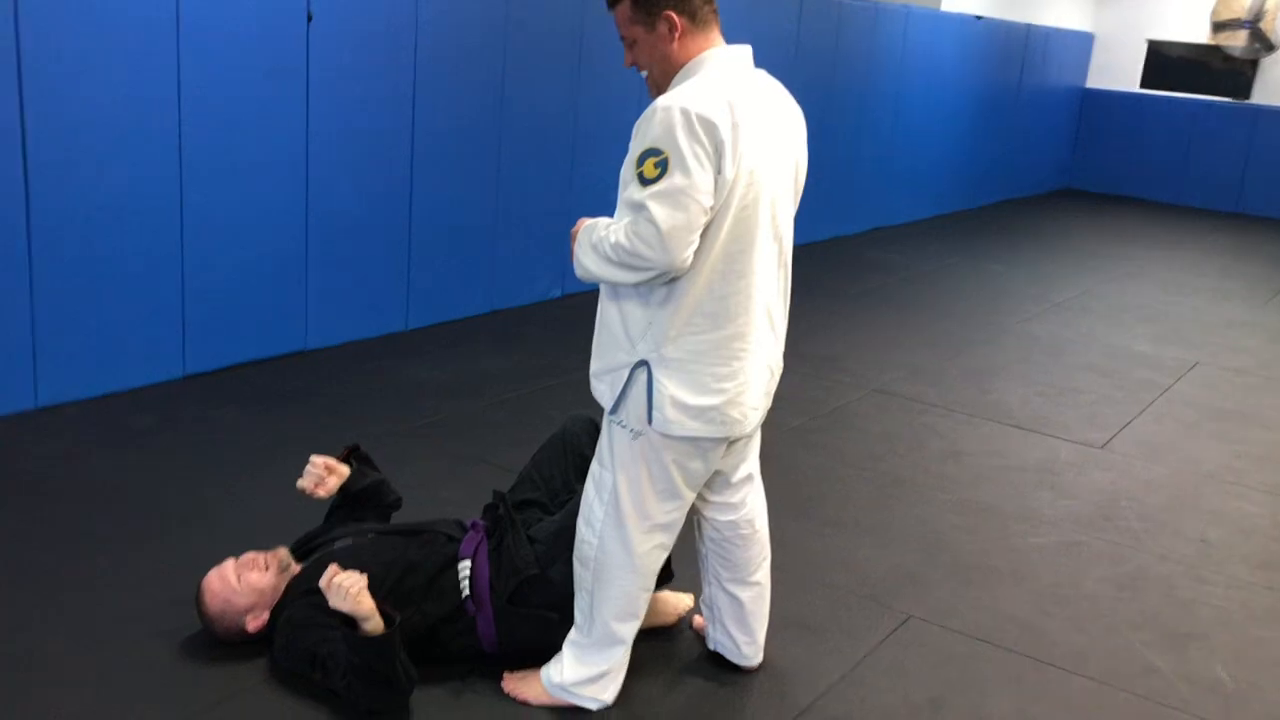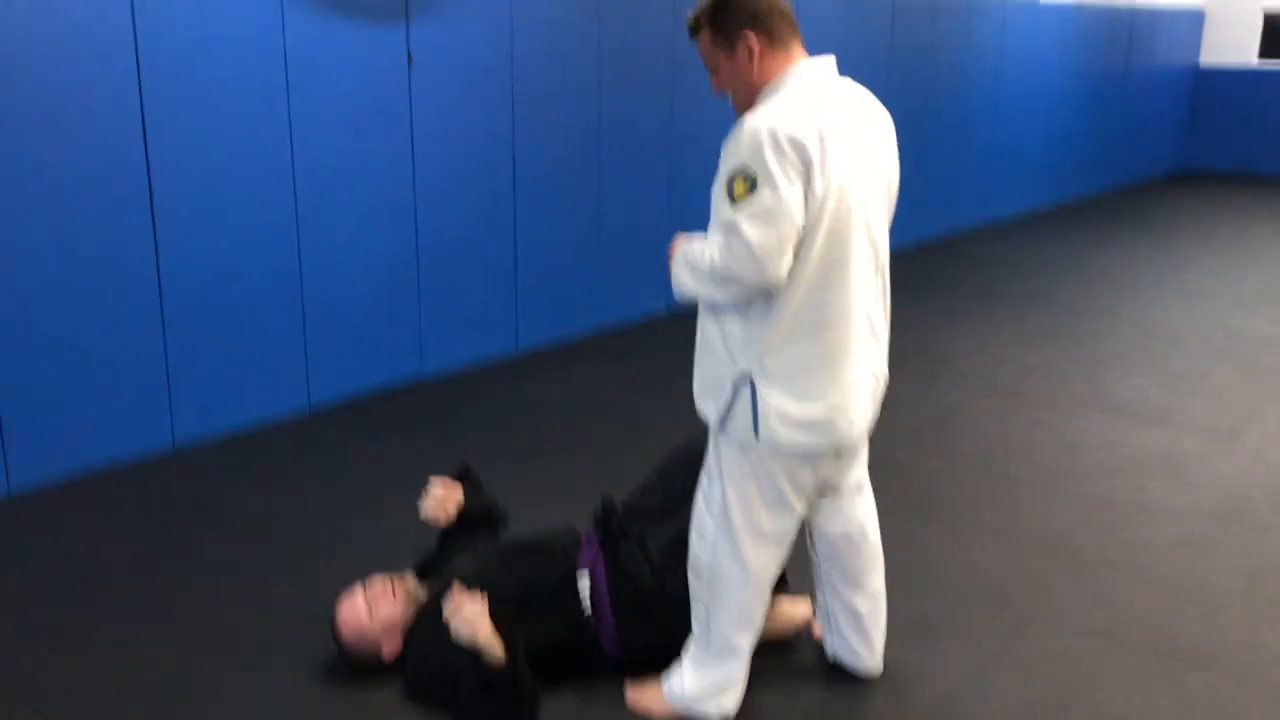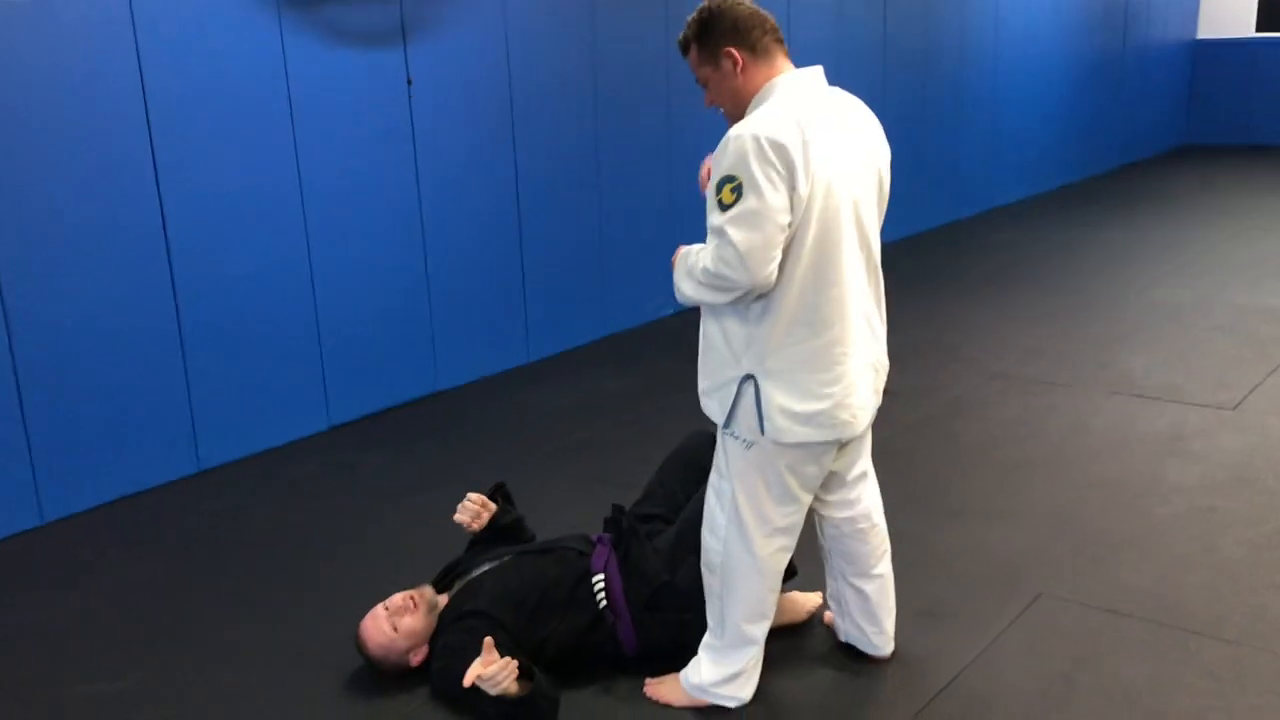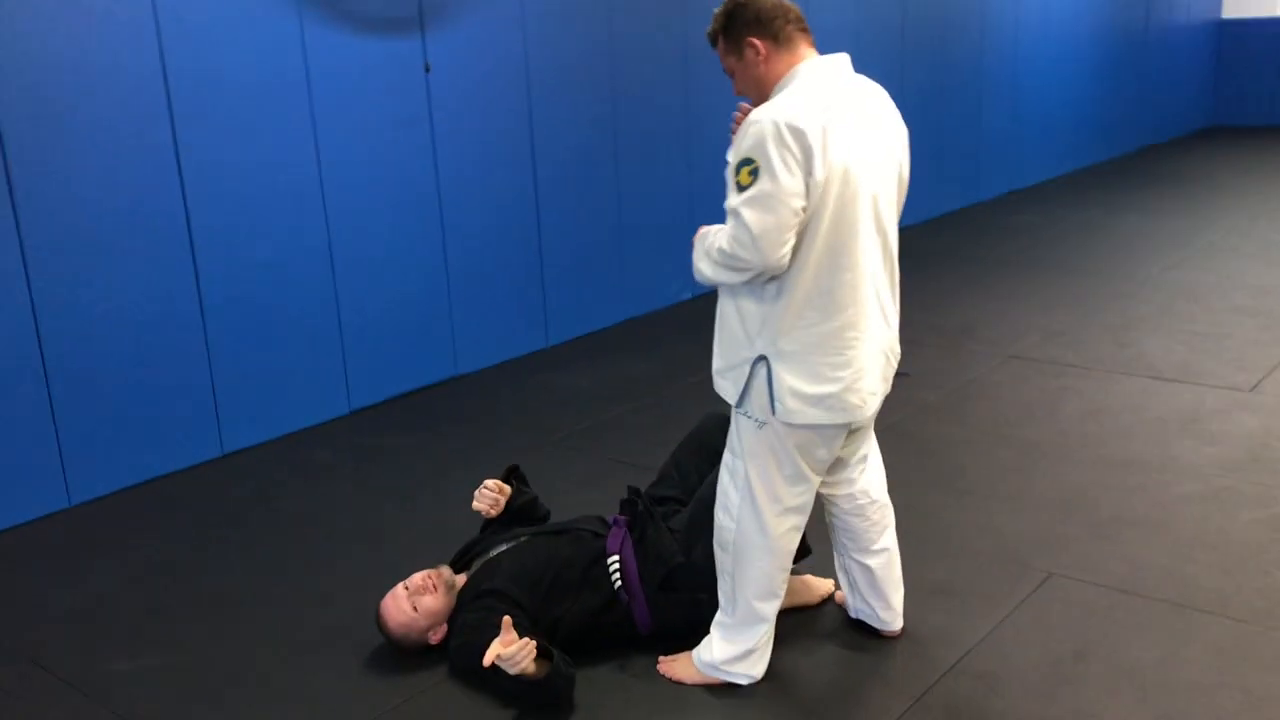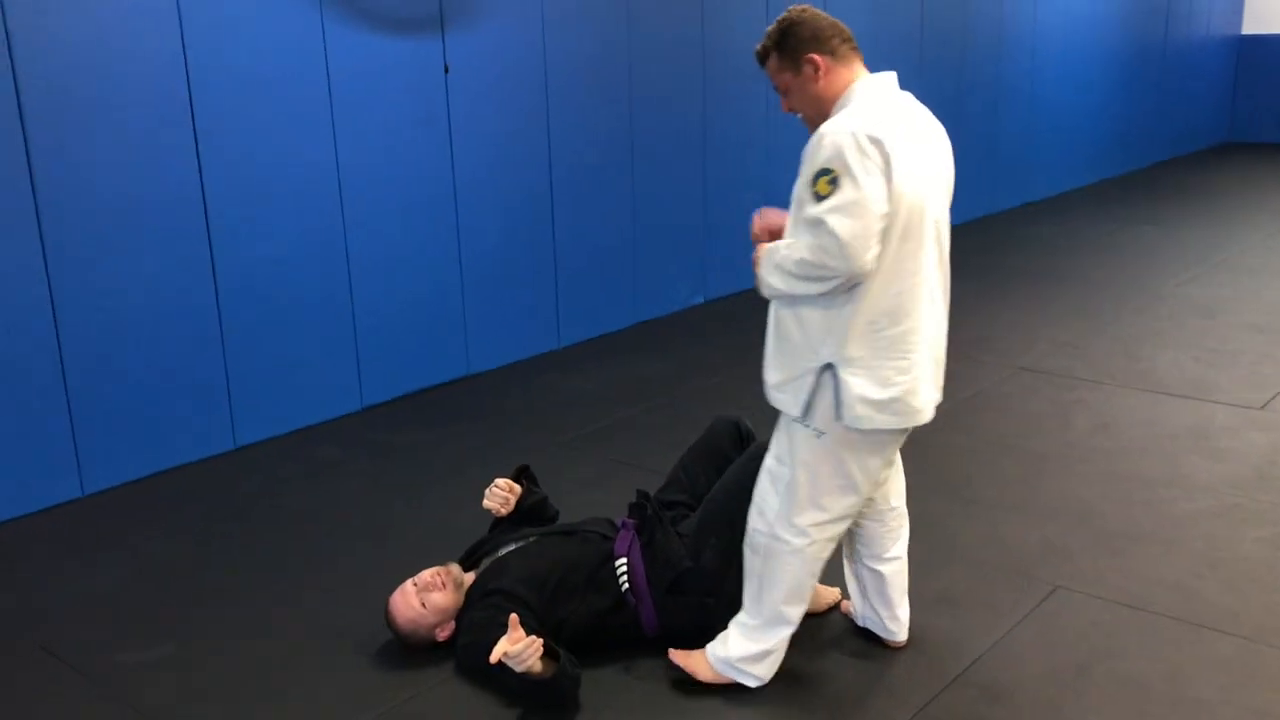
dt=0.3s
person 1, frame 1
left shoulder: (683, 112)
right shoulder: (775, 100)
left elbow: (656, 244)
left wrist: (590, 240)
left hip: (678, 367)
right hip: (744, 356)
left knee: (624, 523)
right knee: (733, 503)
left ankle: (585, 676)
right ankle: (739, 638)
person 1, frame 2
left shoulder: (770, 129)
right shoulder: (864, 109)
left elbow: (751, 261)
left wrist: (686, 258)
left hip: (782, 382)
right hip: (848, 365)
left knee: (737, 535)
right knee: (844, 512)
right ankle: (857, 645)
person 1, frame 3
left shoulder: (757, 137)
right shoulder: (852, 113)
left elbow: (743, 266)
left wrist: (687, 266)
left hip: (783, 379)
right hip: (850, 359)
left knee: (746, 530)
right knee: (851, 503)
left ankle: (722, 676)
right ankle: (869, 629)
person 1, frame 4
left shoulder: (779, 122)
right shoulder: (875, 102)
left elbow: (756, 247)
left wrist: (706, 245)
left hip: (798, 359)
right hip: (862, 342)
left knee: (758, 508)
right knee: (854, 481)
left ankle: (733, 653)
right ankle: (880, 606)
person 1, frame 5
left shoulder: (847, 135)
right shoulder: (916, 119)
left elbow: (839, 253)
left wrist: (773, 263)
right wrist: (797, 227)
left hip: (852, 366)
right hip: (899, 355)
left knee: (794, 511)
right knee: (874, 490)
left ankle: (746, 654)
right ankle: (885, 614)
person 2, frame 1
left shoulder: (309, 553)
right shoulder: (300, 633)
left elbow: (382, 502)
left wrist: (346, 476)
right wrist: (368, 621)
left hip: (487, 541)
right hip: (518, 600)
left knee: (582, 434)
person 2, frame 2
left shoulder: (431, 574)
right shoulder: (434, 653)
left elbow: (489, 521)
left wrist: (459, 500)
right wrist: (487, 649)
left hip: (608, 550)
right hip: (634, 607)
left knee: (707, 451)
person 2, frame 3
left shoulder: (451, 583)
right shoulder: (456, 656)
left elbow: (516, 539)
left wrist: (489, 513)
left hip: (620, 552)
right hip: (651, 605)
left knee: (706, 447)
person 2, frame 4
left shoulder: (471, 559)
right shoulder: (474, 632)
left elbow: (535, 519)
right elbow: (554, 685)
left wrist: (505, 496)
right wrist: (525, 667)
left hip: (639, 531)
right hip: (666, 584)
left knee: (719, 429)
person 2, frame 5
left shoulder: (481, 557)
right shoulder: (482, 632)
left elbow: (544, 518)
right elbow: (561, 685)
left wrist: (516, 494)
right wrist: (533, 666)
left hip: (644, 535)
right hip: (675, 588)
left knee: (732, 432)
